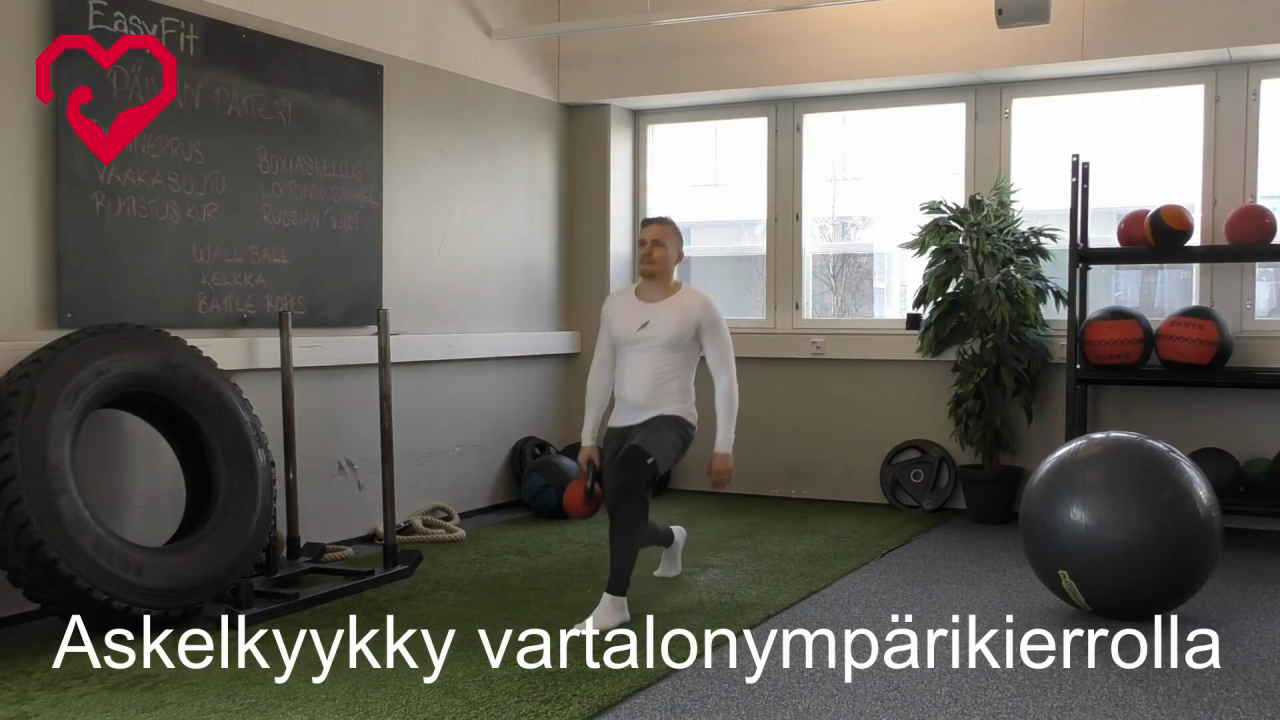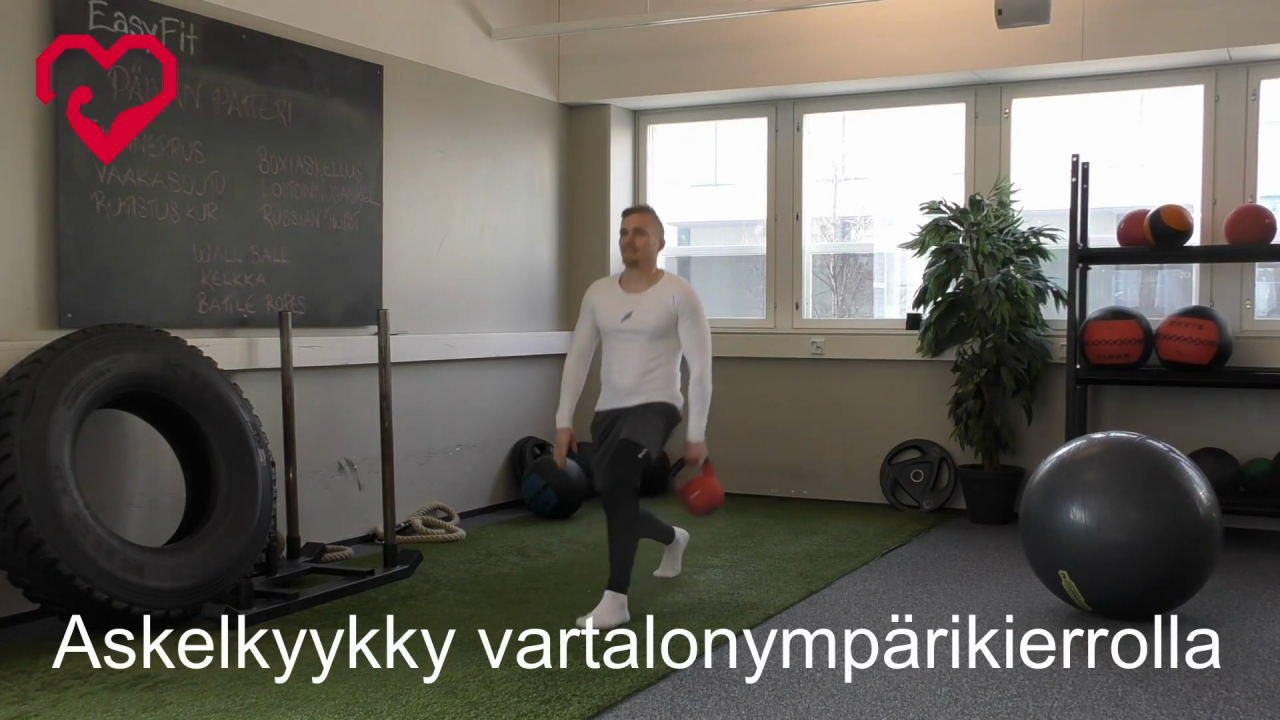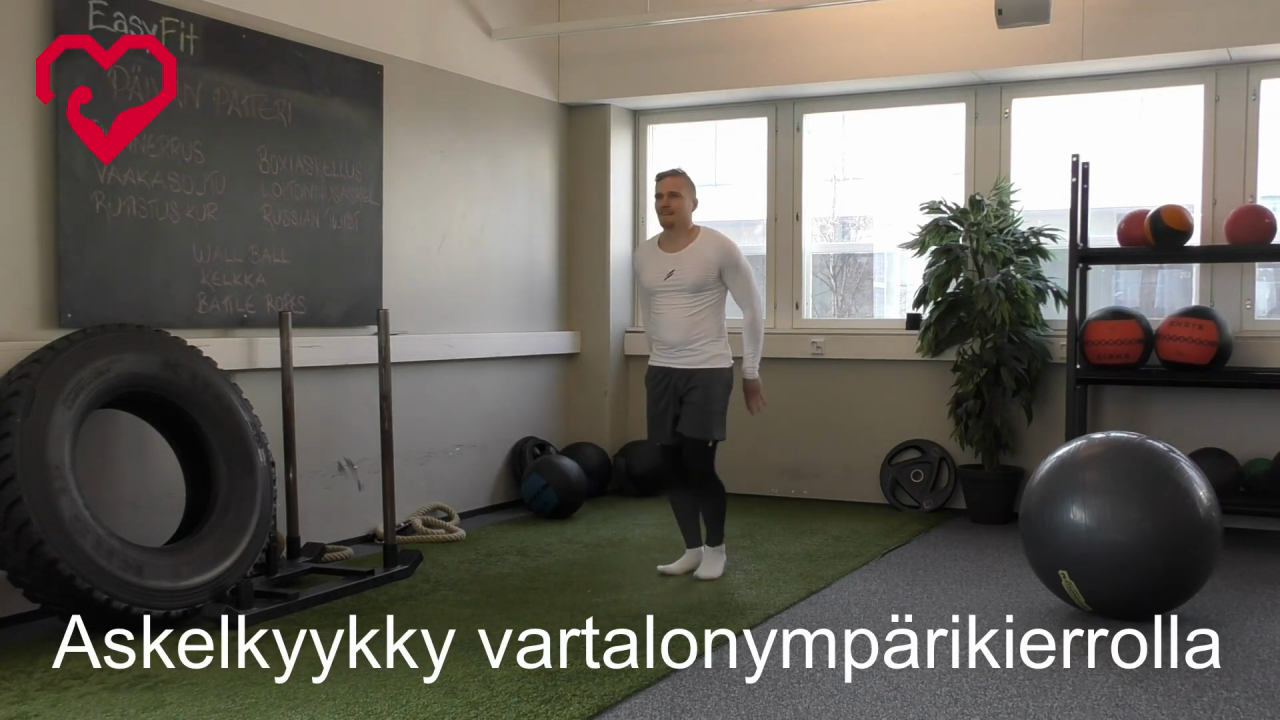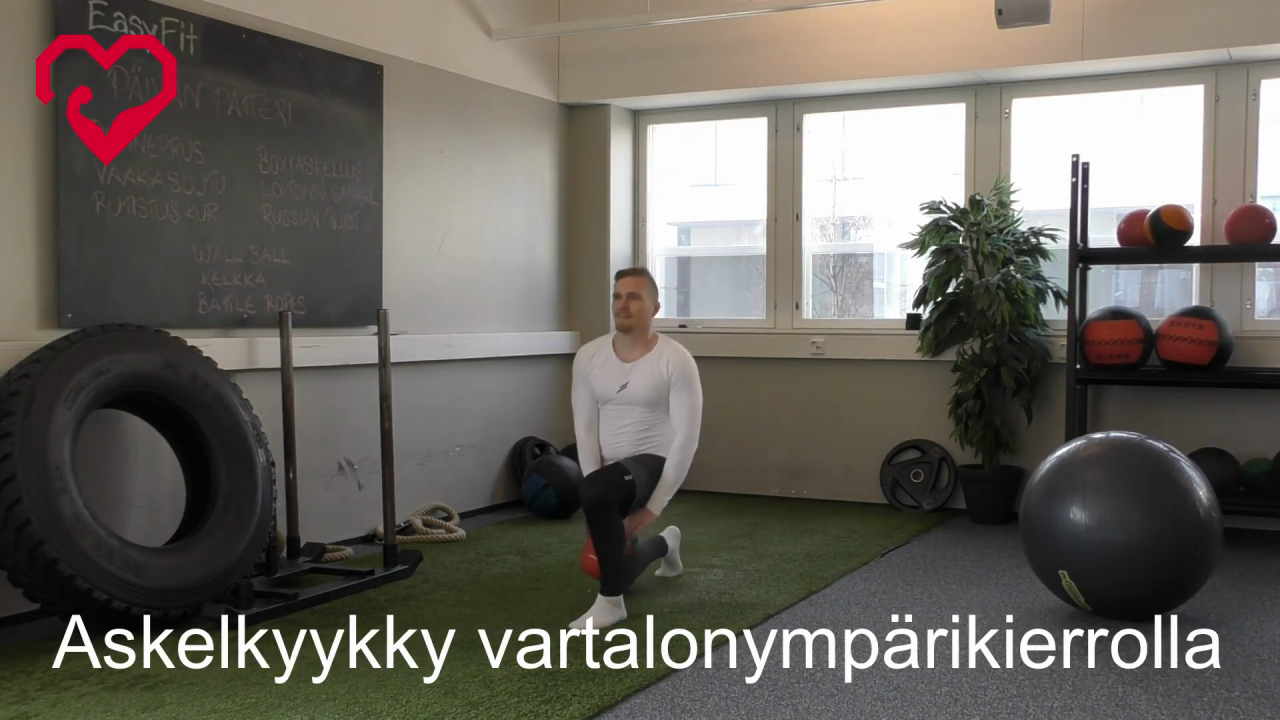
dt=1s
person 1, frame 1
left shoulder: (698, 306)
right shoulder: (615, 304)
left elbow: (725, 379)
right elbow: (601, 372)
left wrist: (723, 446)
right wrist: (589, 437)
left hip: (669, 423)
right hip: (621, 426)
left knee: (622, 483)
right knee: (627, 525)
left ankle: (614, 602)
right ankle: (671, 538)
person 1, frame 2
left shoulder: (680, 294)
right shoulder: (598, 293)
left elbow: (700, 367)
right elbow: (578, 358)
left wrist: (696, 435)
right wrist: (563, 421)
left hip: (655, 408)
right hip: (609, 412)
left knee: (618, 490)
right knee: (618, 506)
left ankle: (614, 600)
right ankle: (674, 537)
person 1, frame 3
left shoulder: (719, 248)
right shoulder: (643, 255)
left elbow: (752, 310)
left wrist: (750, 372)
left hip: (708, 371)
right hip: (663, 372)
left knee: (698, 467)
right knee: (673, 467)
left ankle: (716, 548)
right ankle: (694, 549)
person 1, frame 4
left shoulder: (676, 360)
right shoulder: (588, 357)
left elbow: (686, 439)
right elbow: (585, 429)
left wrist: (654, 506)
right wrist: (602, 499)
left hip: (653, 464)
right hip: (606, 469)
left knee: (595, 493)
left ankle: (610, 602)
right ankle: (665, 543)
